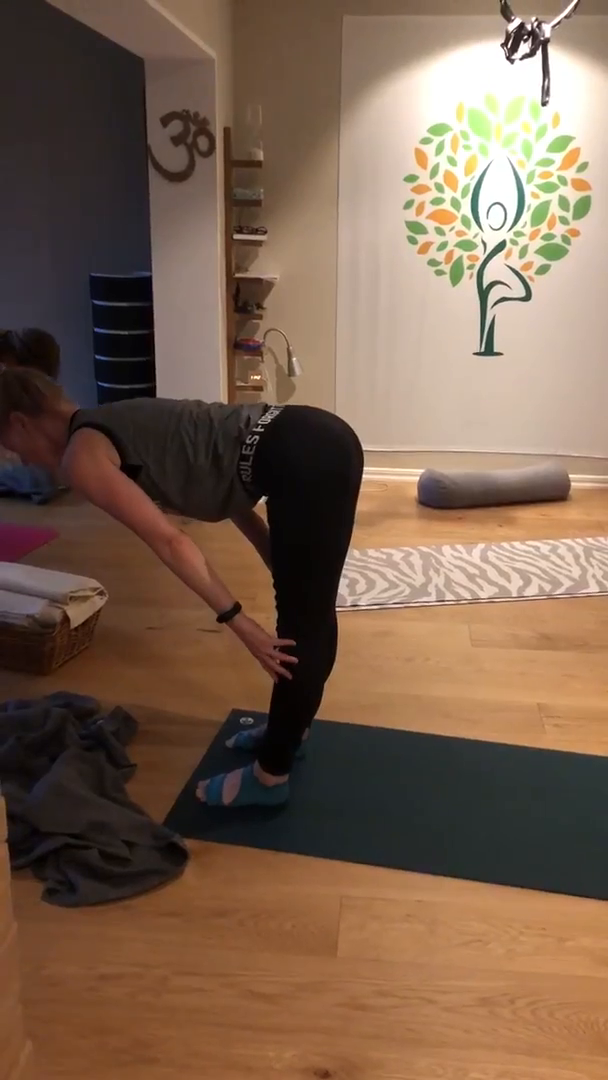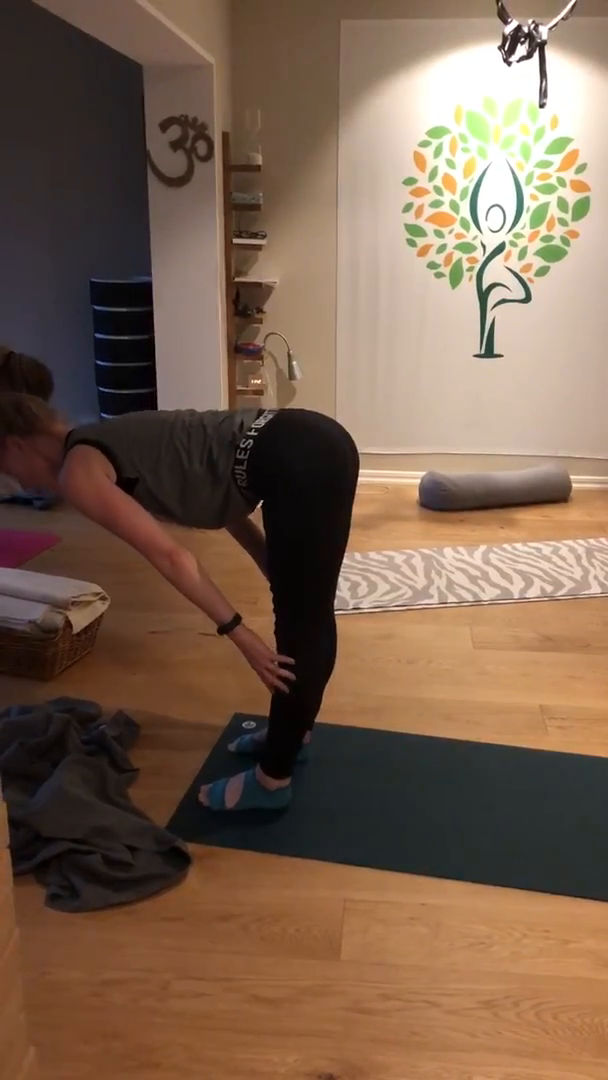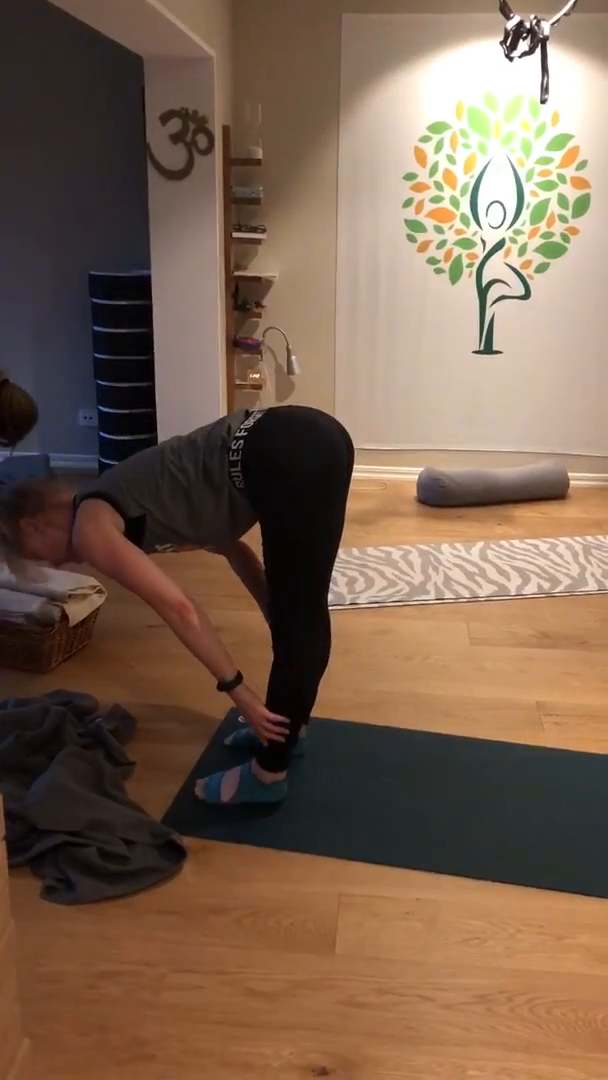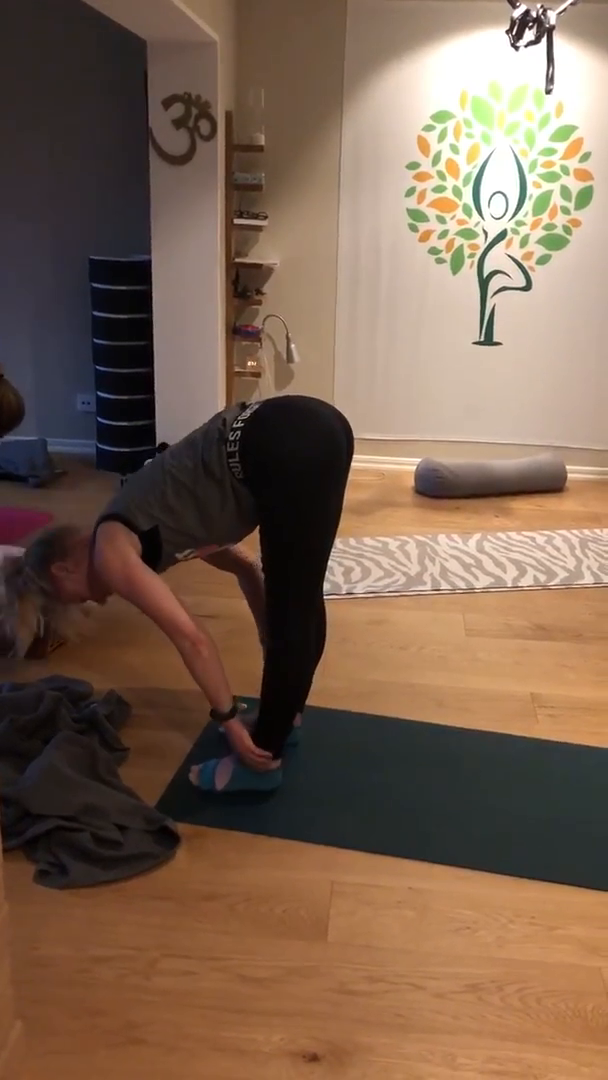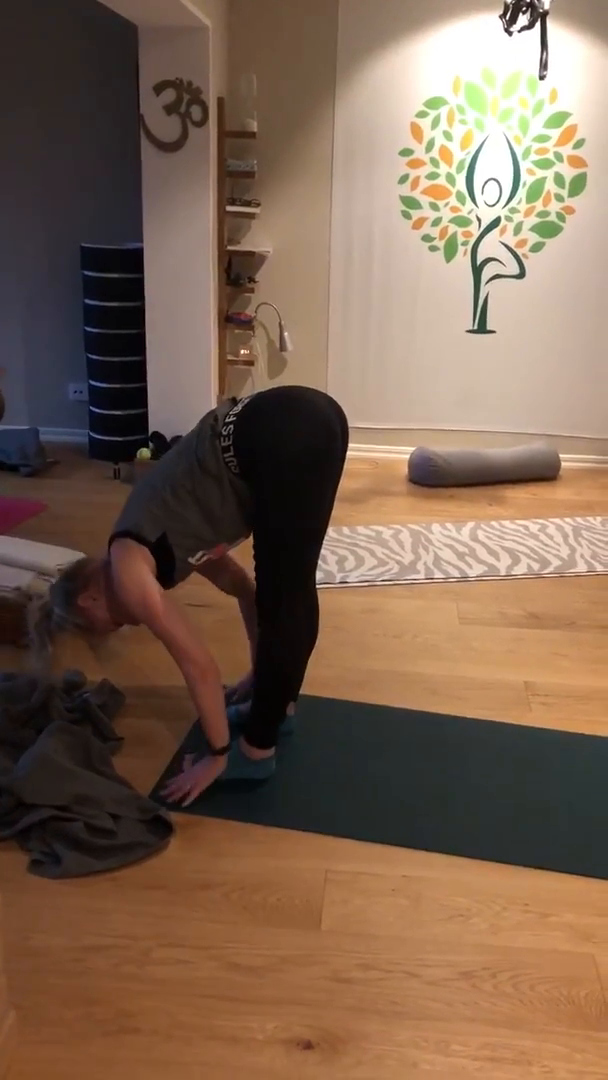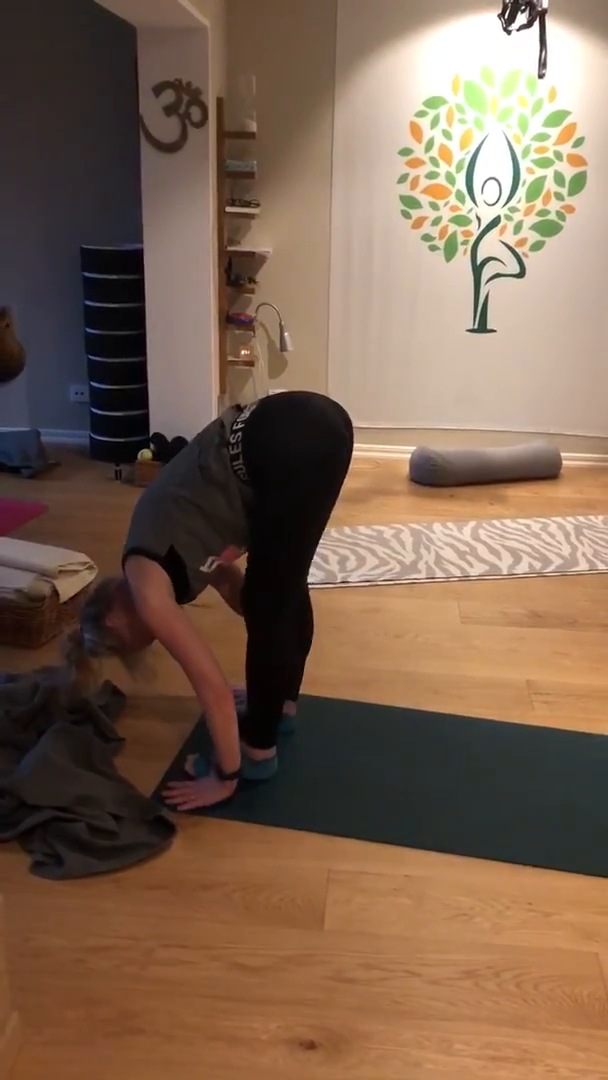
dt=0.7s
person 1, frame 1
left shoulder: (81, 457)
right shoulder: (114, 426)
left elbow: (169, 542)
left wrist: (236, 621)
right wrist: (284, 568)
left hip: (302, 462)
right hip: (320, 436)
left knee: (303, 625)
right knee: (308, 615)
left ankle: (270, 776)
right ankle: (289, 729)
person 1, frame 2
left shoulder: (77, 473)
right shoulder: (108, 444)
left elbow: (168, 555)
right elbow: (228, 506)
left wrist: (237, 631)
right wrist: (284, 579)
left hip: (296, 465)
right hip: (314, 440)
left knee: (301, 628)
right knee: (306, 618)
left ankle: (272, 780)
right ankle: (292, 733)
person 1, frame 3
left shoulder: (90, 529)
right shoulder: (112, 507)
left elbow: (179, 610)
right elbow: (234, 548)
left wrist: (236, 690)
right wrist: (277, 626)
left hip: (290, 460)
right hip: (312, 436)
left knee: (298, 625)
right knee: (303, 614)
left ankle: (269, 774)
right ankle: (286, 728)
person 1, frame 4
left shoulder: (110, 553)
right shoulder: (137, 531)
left elbow: (191, 638)
right elbow: (247, 568)
left wrist: (230, 722)
right wrist: (274, 658)
left hip: (287, 447)
right hip: (315, 425)
left knee: (292, 614)
right knee: (299, 602)
left ankle: (264, 760)
right ankle: (285, 717)
person 1, frame 5
left shoulder: (127, 570)
right shoulder: (163, 547)
left elbow: (200, 667)
right elbow: (244, 587)
left wrist: (217, 755)
right wrist: (262, 674)
left hip: (283, 438)
right hip: (311, 415)
left knee: (281, 603)
right knee: (291, 589)
left ankle: (257, 750)
right ankle: (279, 704)
person 1, frame 6
left shoulder: (144, 588)
right shoulder: (169, 564)
left elbow: (212, 686)
right elbow: (241, 598)
left wrist: (225, 777)
right wrist: (270, 693)
left hip: (291, 443)
right hip: (314, 420)
left knee: (269, 606)
right knee: (283, 590)
left ankle: (259, 751)
right ankle: (282, 704)
